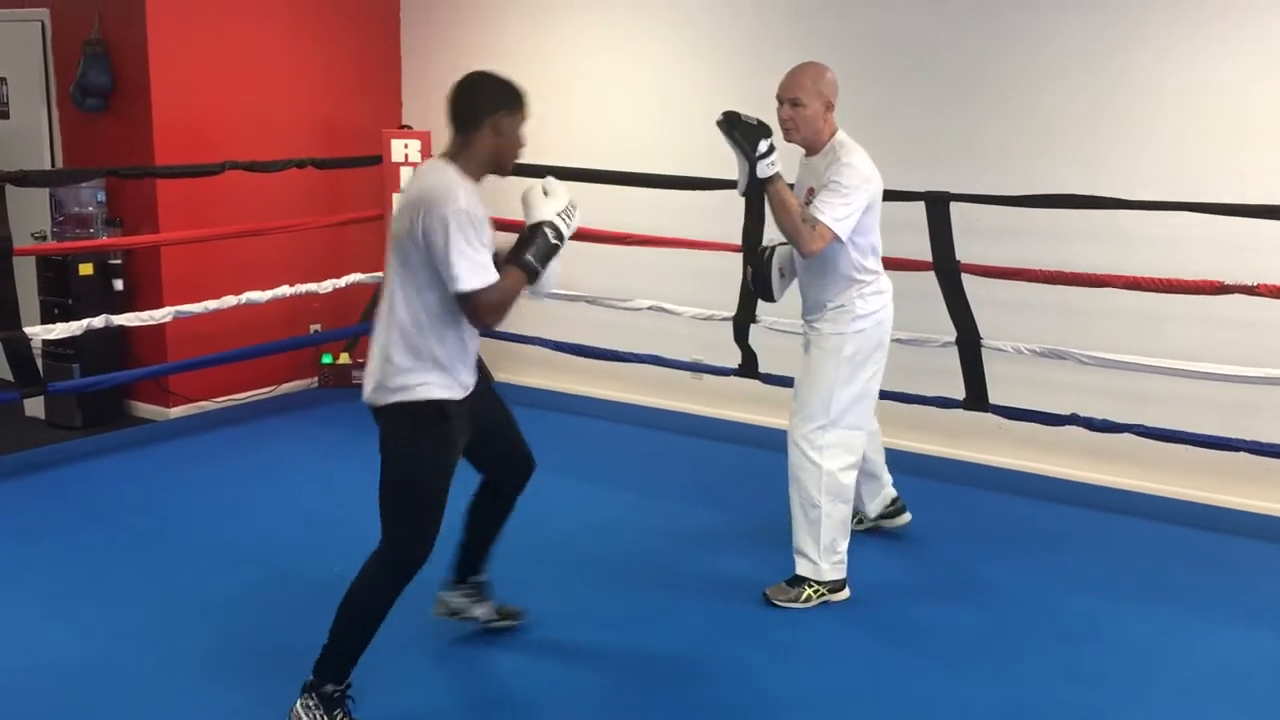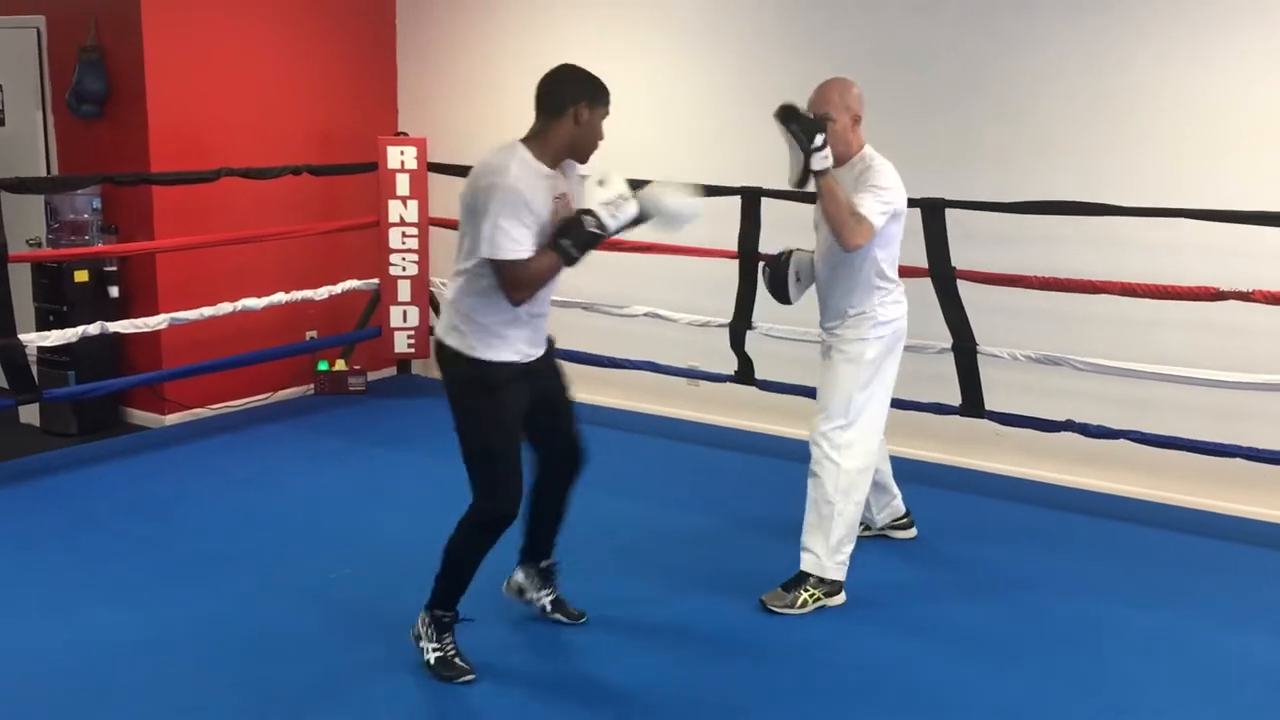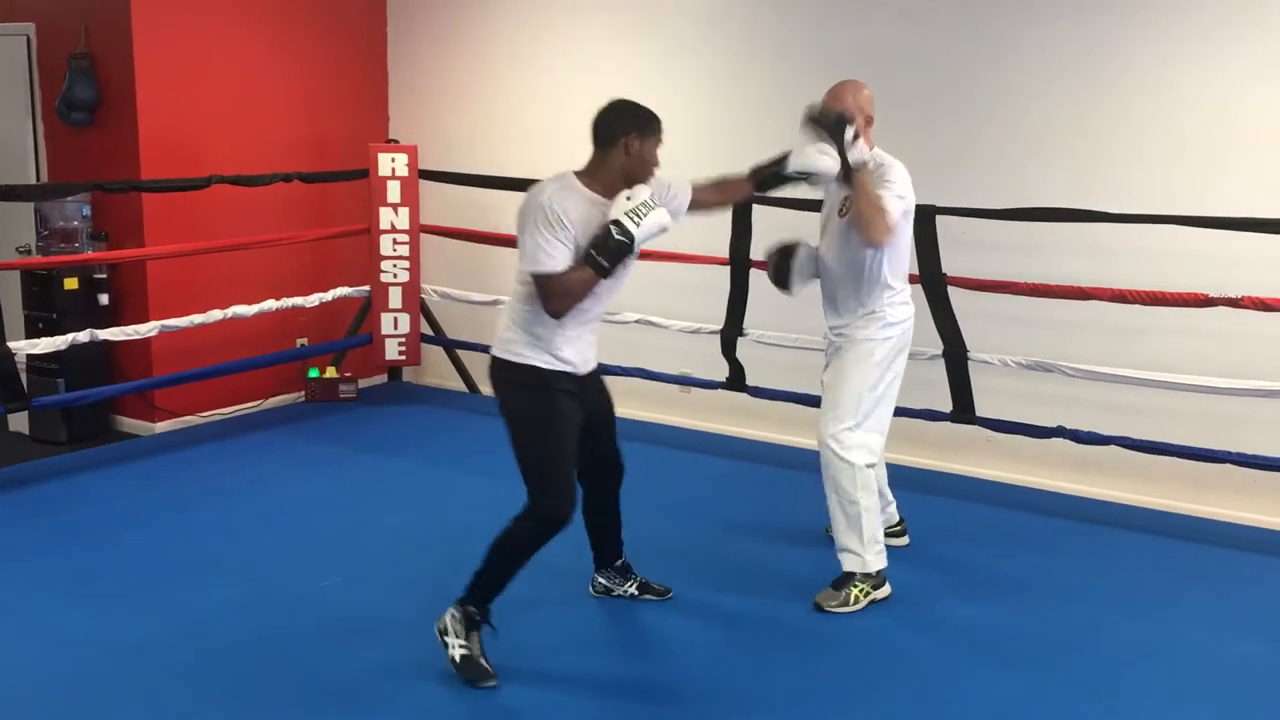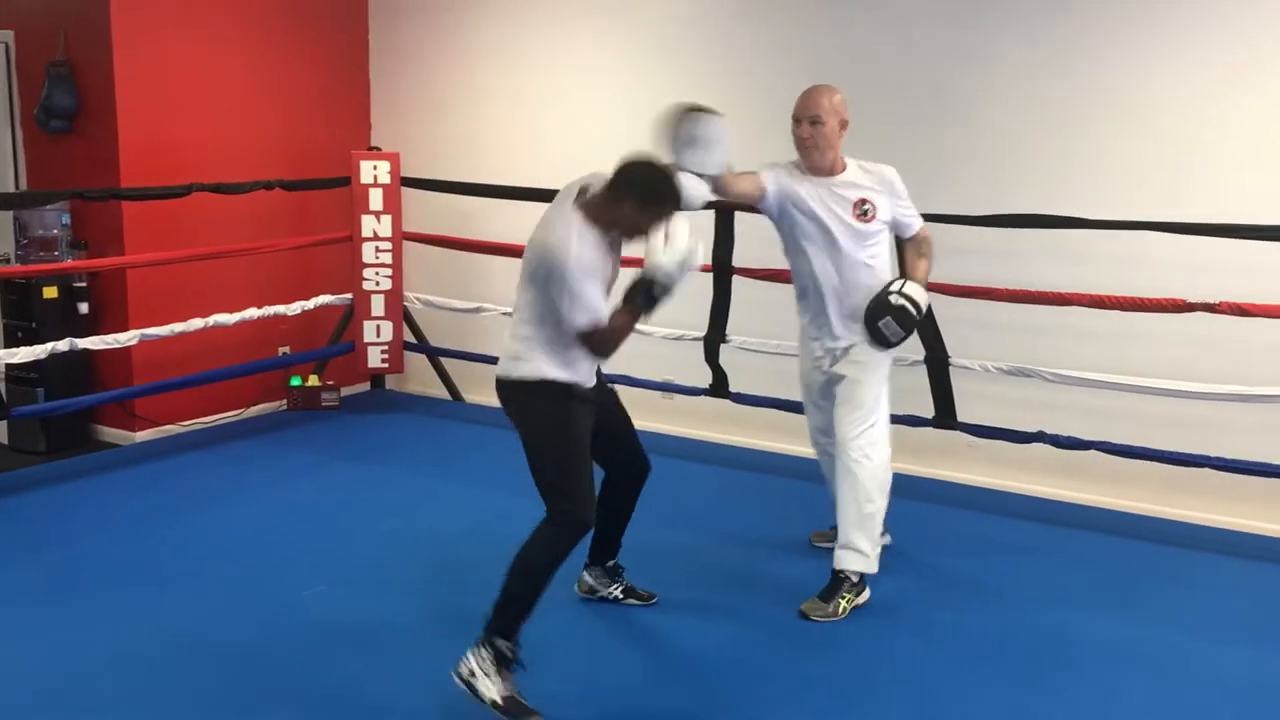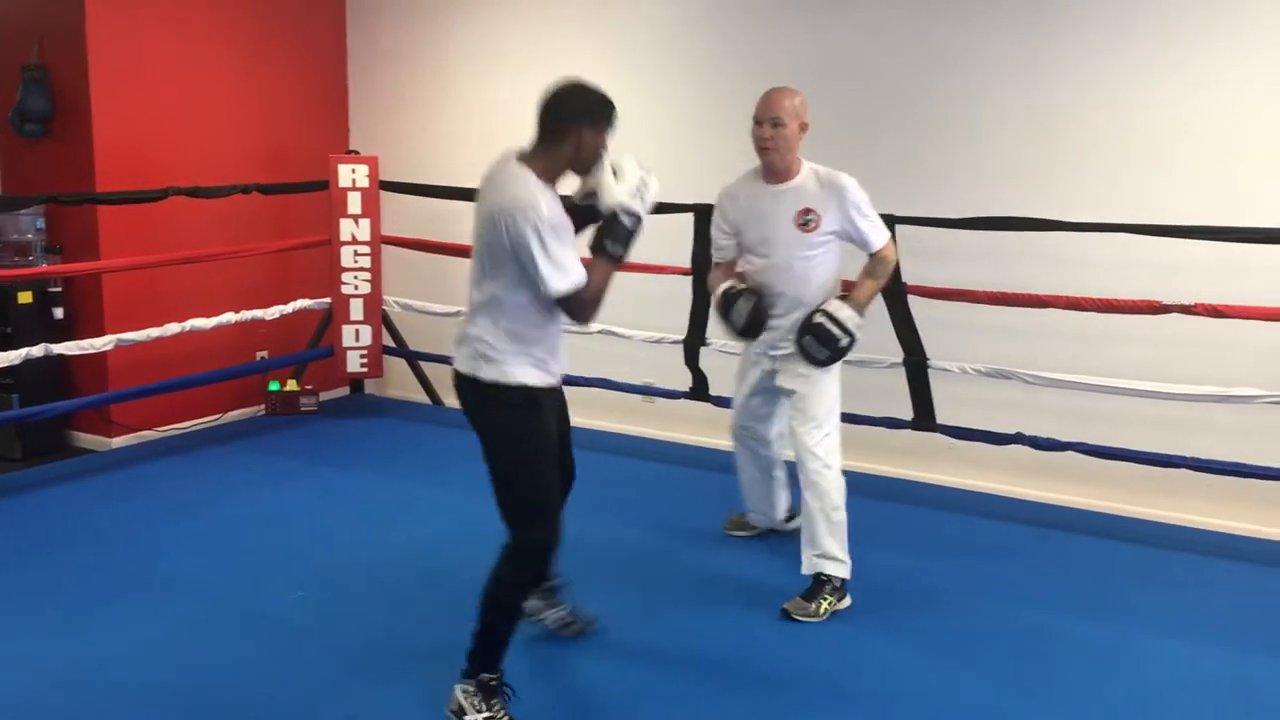
dt=0.3s
person 1, frame 1
left shoulder: (439, 181)
right shoulder: (453, 202)
right elbow: (488, 309)
left wrist: (515, 259)
right wrist: (540, 241)
left hip: (454, 377)
right hip: (418, 394)
left knee: (512, 468)
right knee: (403, 550)
left ankle: (465, 589)
person 1, frame 2
left shoulder: (560, 170)
right shoulder: (504, 178)
left elbow: (564, 235)
right elbow: (517, 284)
left wrist: (659, 202)
right wrist: (586, 228)
left hip: (528, 349)
right hip: (479, 358)
left knee: (565, 457)
right knee: (498, 498)
left ankle: (534, 574)
right ankle: (436, 621)
person 1, frame 3
left shoulder: (636, 194)
right shoulder: (551, 203)
left elbow: (720, 193)
right elbow: (558, 299)
left wrist: (789, 165)
right wrist: (617, 240)
left hip: (578, 367)
right hip: (530, 368)
left knee: (606, 473)
right knee: (551, 506)
left ankle: (611, 572)
right ankle: (464, 618)
person 1, frame 4
left shoulder: (587, 193)
right shoulder: (567, 253)
right elbow: (596, 340)
right wrist: (654, 282)
left hip: (575, 377)
right hip: (540, 384)
left knee: (631, 467)
right knee: (570, 515)
left ankle: (602, 575)
right ankle: (489, 655)
person 1, frame 5
left shoulder: (515, 166)
right shoulder: (531, 206)
right elbow: (582, 304)
left wrist: (595, 203)
right wrist: (620, 226)
left hip: (526, 370)
right hip: (503, 381)
left knee: (556, 482)
right knee: (533, 532)
left ankle: (539, 594)
person 2, frame 1
left shoulder: (848, 167)
right shoulder: (812, 158)
left elbow: (811, 240)
left wrist: (765, 172)
right wrist: (784, 259)
left hip: (852, 317)
right hip: (833, 313)
left knee: (817, 434)
right knee: (846, 420)
left ankle: (823, 573)
right ankle: (881, 502)
person 2, frame 2
left shoulder: (876, 175)
right shoulder: (833, 170)
left elbow: (854, 237)
left wrist: (817, 167)
right wrist: (806, 264)
left hip: (870, 326)
right hip: (842, 324)
left knee: (834, 439)
right knee: (856, 429)
left ankle: (821, 575)
right ankle: (888, 513)
person 2, frame 3
left shoulder: (887, 172)
right shoulder: (837, 178)
left elbow: (876, 234)
left wrist: (852, 159)
right wrist: (807, 260)
left hip: (877, 326)
right hip: (846, 326)
left knee: (842, 438)
right knee: (857, 432)
left ankle: (866, 570)
right ankle: (885, 519)
person 2, frame 4
left shoulder: (882, 181)
right shoulder: (783, 181)
left elbow: (919, 237)
right elbow: (739, 186)
left wrist: (913, 287)
right wrist: (703, 168)
left hip: (870, 337)
right hip: (818, 338)
left knee: (861, 447)
right knee: (830, 440)
left ankle: (853, 573)
right ankle: (867, 527)
person 2, frame 5
left shoulder: (836, 189)
right shoulder: (736, 195)
left elbow: (884, 255)
right elbow: (720, 267)
left wrist: (851, 308)
right wrist: (729, 291)
left hip: (813, 344)
right hip: (759, 341)
left knee: (815, 452)
right knee: (748, 430)
left ankle: (831, 577)
right ankle: (769, 512)
